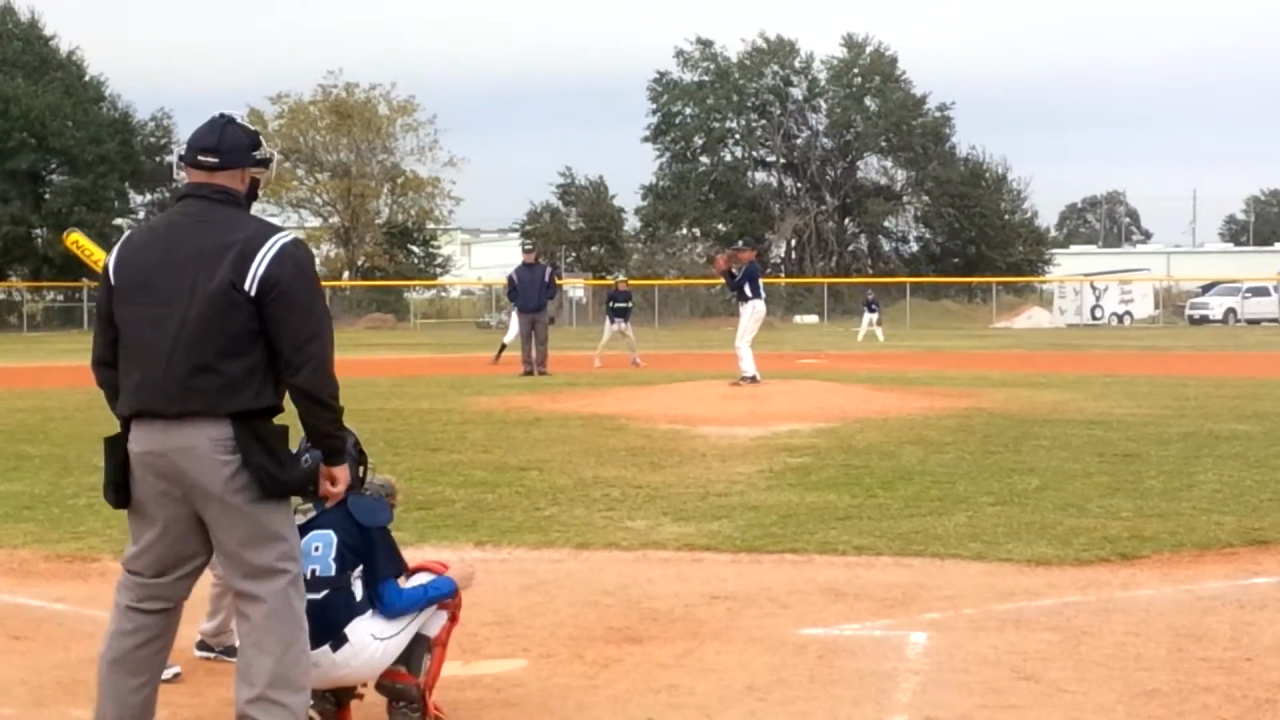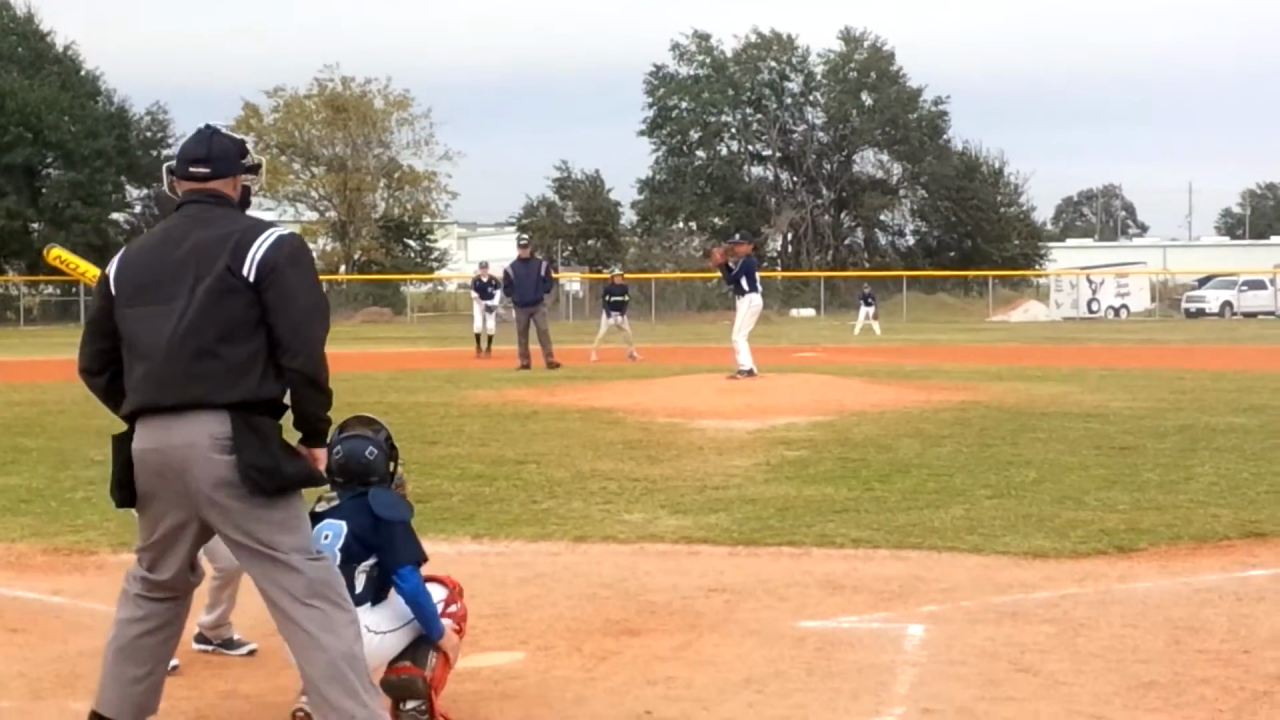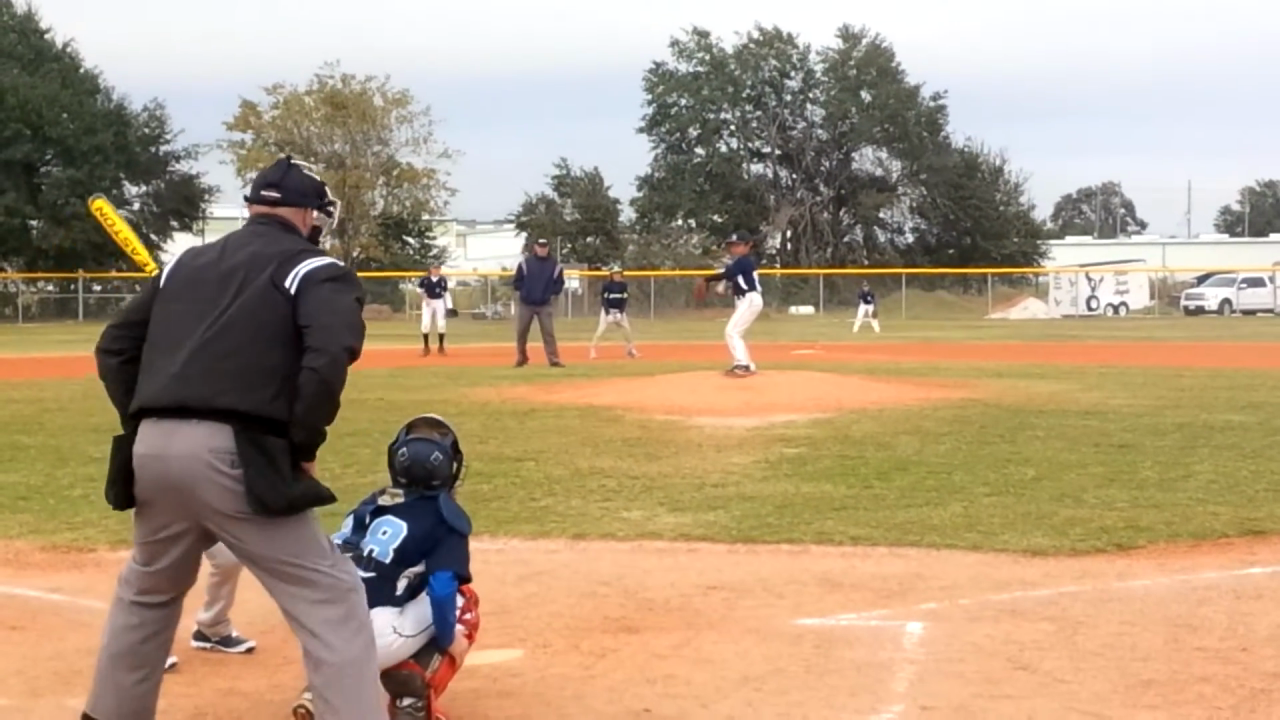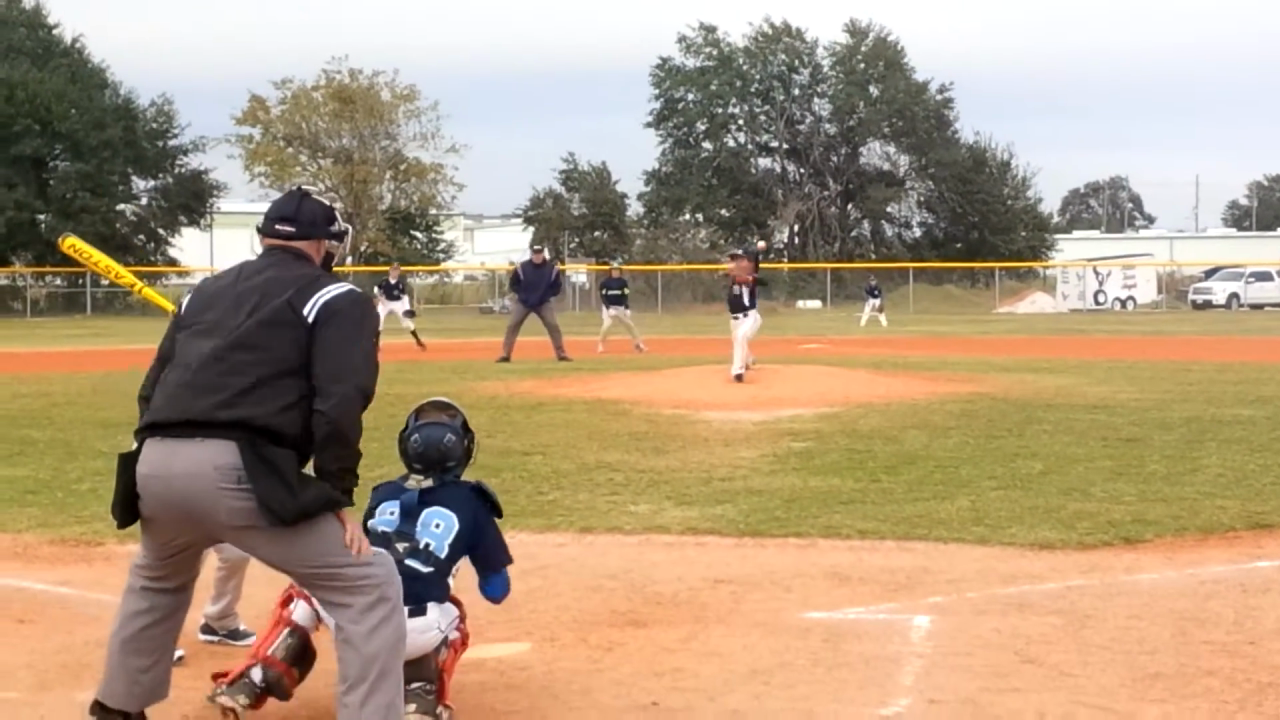
dt=0.5s
person 1, frame 1
left shoulder: (128, 249)
right shoulder: (271, 249)
left elbow: (107, 363)
right elbow: (306, 366)
right wrist: (332, 451)
left hip: (148, 446)
right hip: (231, 445)
left knee: (145, 594)
right knee: (270, 598)
person 1, frame 2
left shoulder: (127, 258)
right shoulder: (269, 245)
left elbow: (96, 365)
right elbow: (302, 353)
right wrist: (313, 435)
left hip: (150, 443)
right hip: (230, 441)
left knee: (154, 586)
right knee: (306, 592)
person 1, frame 3
left shoulder: (184, 263)
right shoulder: (317, 269)
left elbow: (114, 348)
right elbow: (327, 359)
left wrist: (142, 427)
right wrist: (301, 448)
left hip: (155, 450)
right hip: (231, 454)
left knee: (148, 590)
right knee: (331, 599)
person 1, frame 4
left shoulder: (207, 290)
right shoulder: (336, 298)
left elbow: (152, 388)
right elbow: (340, 402)
right wrist: (337, 491)
left hip: (157, 465)
right hip: (239, 471)
left knee: (156, 580)
right knee: (369, 588)
person 2, frame 1
left shoulder: (292, 527)
right shoulder: (363, 514)
right elbow: (390, 601)
right wrist: (450, 583)
right hip: (354, 654)
right knee: (437, 581)
person 2, frame 2
left shoulder: (316, 512)
right shoulder: (383, 507)
right elbow: (408, 584)
right wrist: (439, 633)
right hip: (357, 643)
right knee: (446, 594)
person 2, frame 3
left shoulder: (371, 503)
right shoulder: (444, 517)
right elbow: (441, 590)
right wrist: (447, 641)
right hip: (377, 640)
right knee: (462, 604)
person 2, frame 4
left shoulder: (384, 493)
right shoulder: (471, 501)
right elbow: (497, 590)
right hip: (417, 633)
left knee: (306, 591)
right knee: (451, 617)
left ankle: (248, 687)
